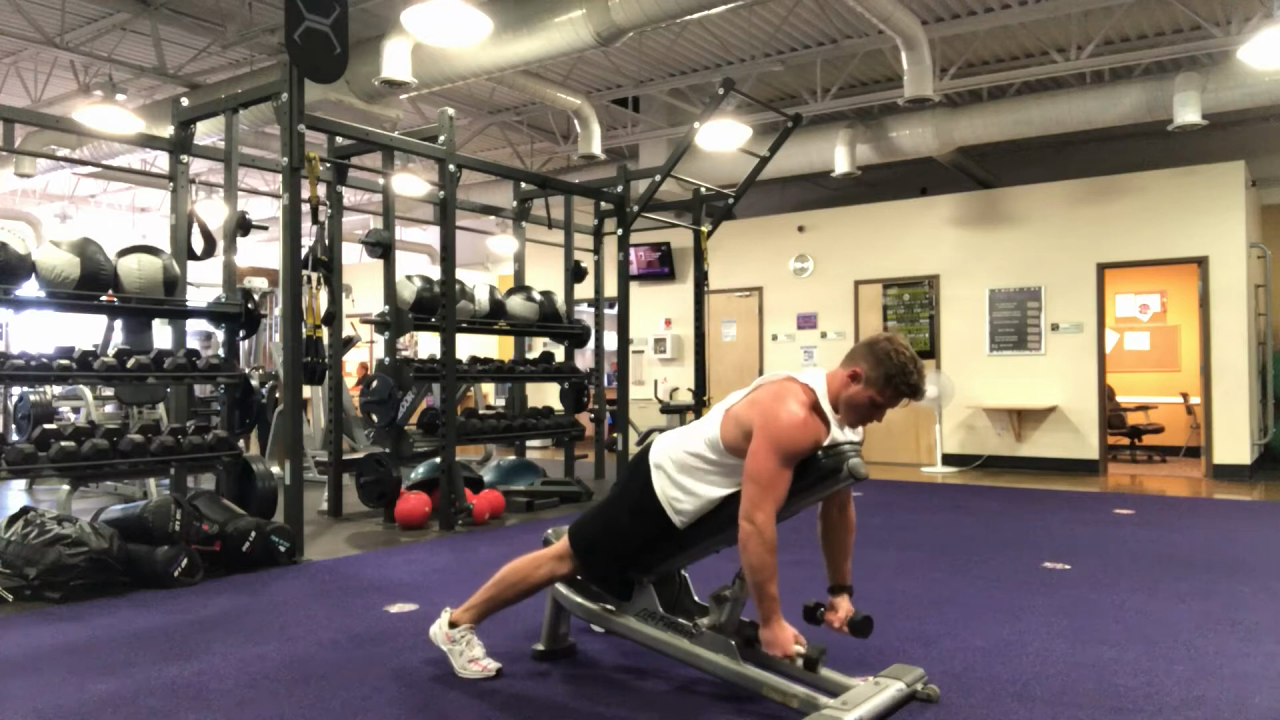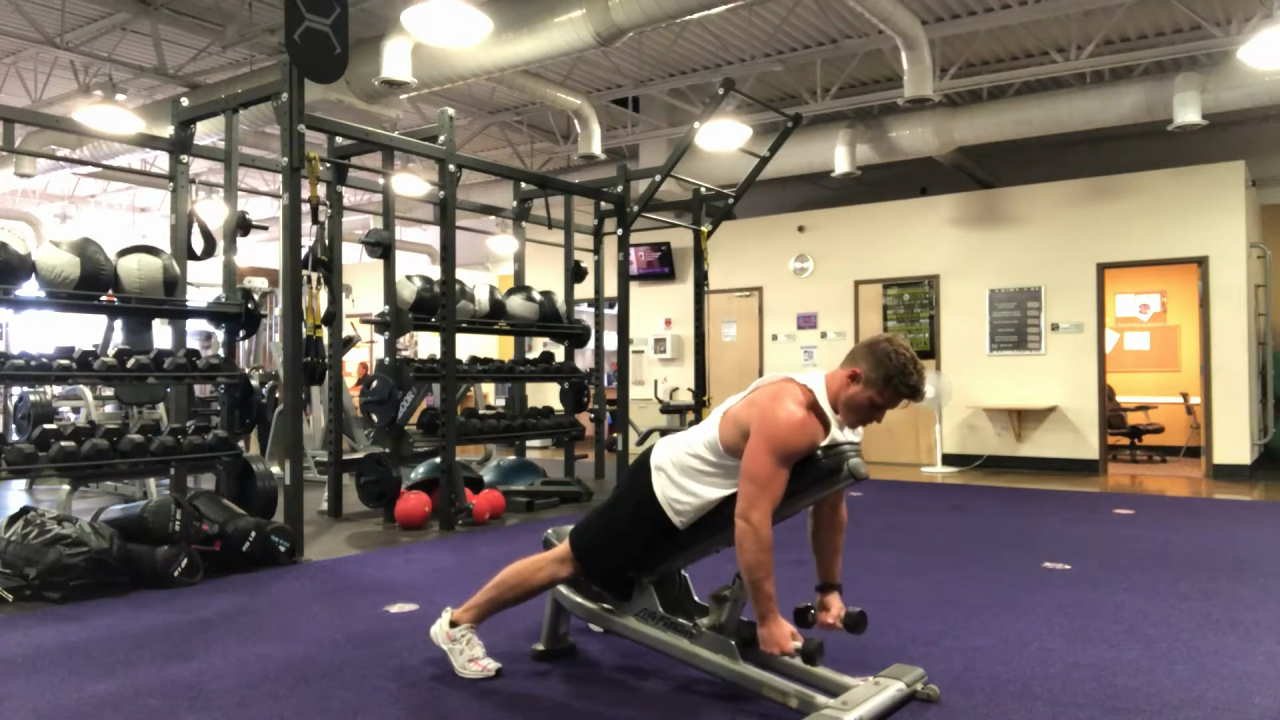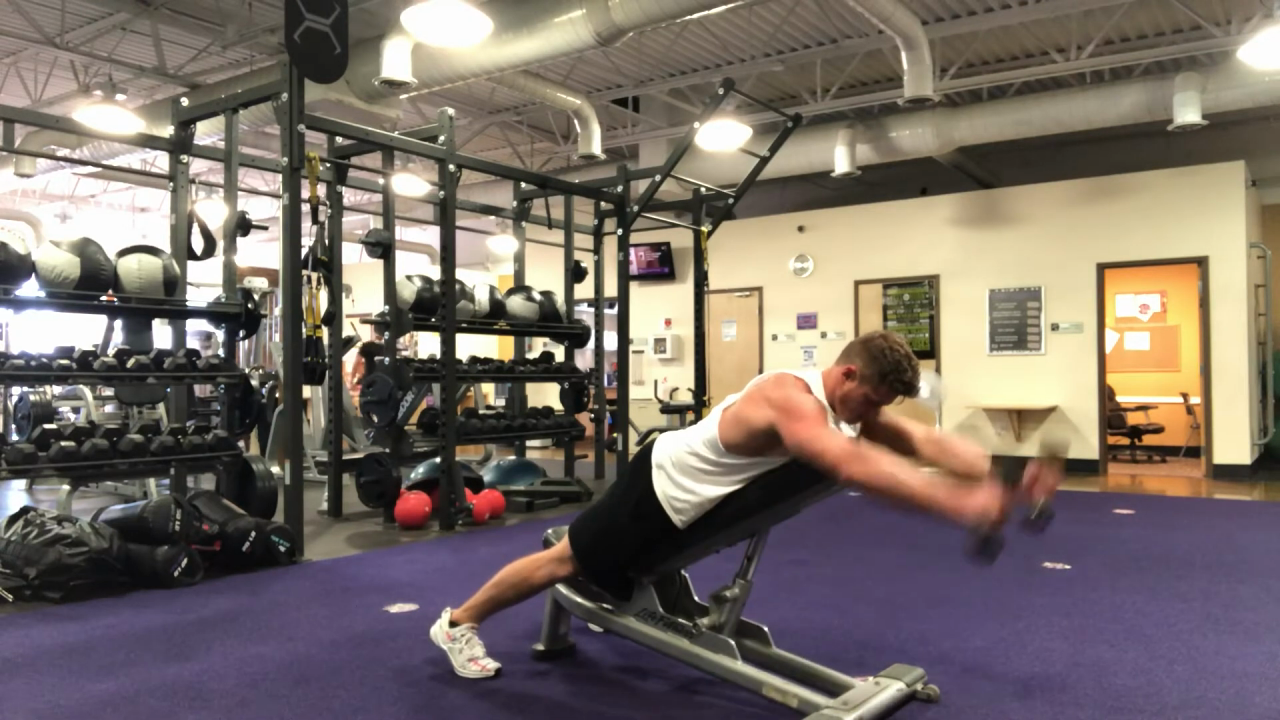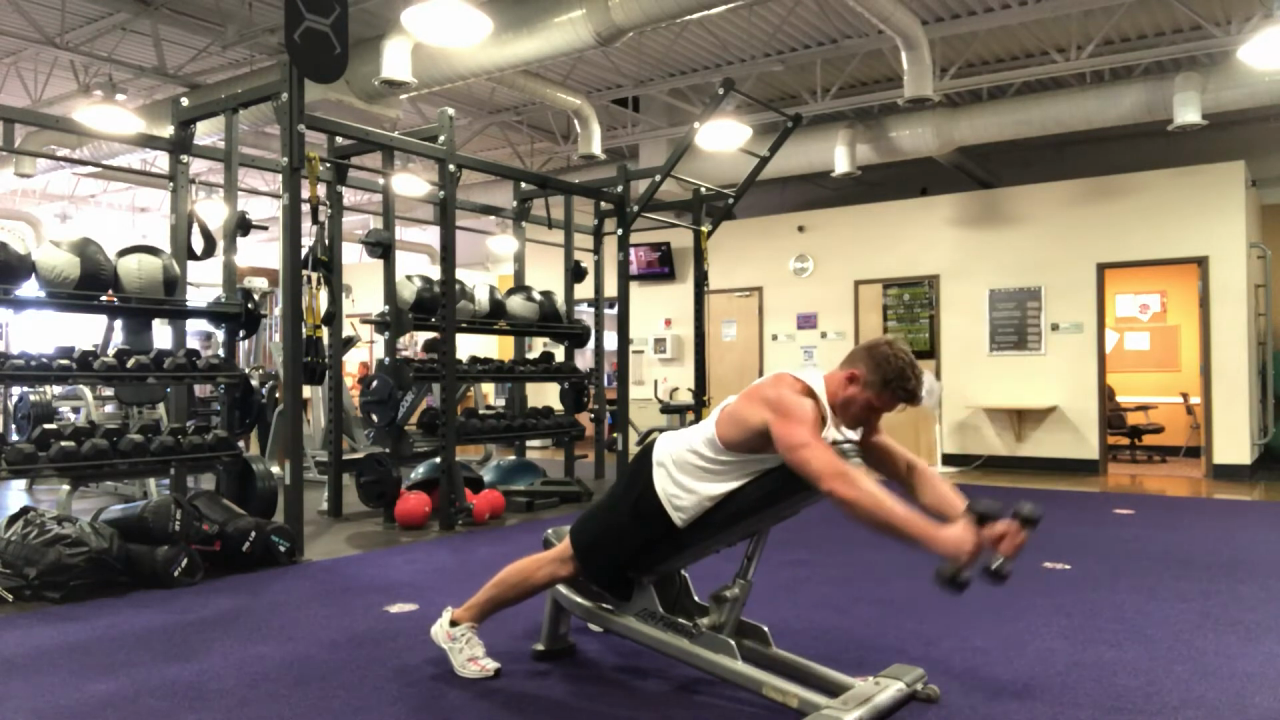
dt=1s
person 1, frame 1
left shoulder: (843, 416)
right shoulder: (793, 416)
left elbow: (838, 509)
right elbow: (755, 521)
left wrist: (840, 590)
right wrist: (771, 621)
left hip: (694, 493)
right hip: (664, 487)
right knee: (569, 555)
right ankle: (457, 623)
person 1, frame 2
left shoulder: (840, 414)
right shoulder: (791, 416)
left elbow: (829, 508)
right elbow: (751, 519)
left wrist: (829, 588)
right wrist: (768, 619)
left hip: (691, 500)
right hip: (663, 492)
right knee: (568, 561)
right ankle: (457, 624)
person 1, frame 3
left shoulder: (844, 400)
right shoulder: (791, 402)
left elbow: (924, 441)
right elbow: (857, 466)
left wrist: (1001, 478)
right wrist: (963, 505)
left hip: (693, 504)
right hip: (662, 489)
left knee: (611, 565)
right knee: (568, 561)
right ankle: (458, 624)
person 1, frame 4
left shoulder: (849, 408)
right shoulder: (790, 402)
left elbow: (909, 469)
right elbow: (838, 482)
left wrist: (974, 524)
right wrist: (935, 534)
left hip: (698, 500)
right hip: (663, 485)
left knee: (615, 563)
right knee: (570, 559)
right ankle: (459, 623)
